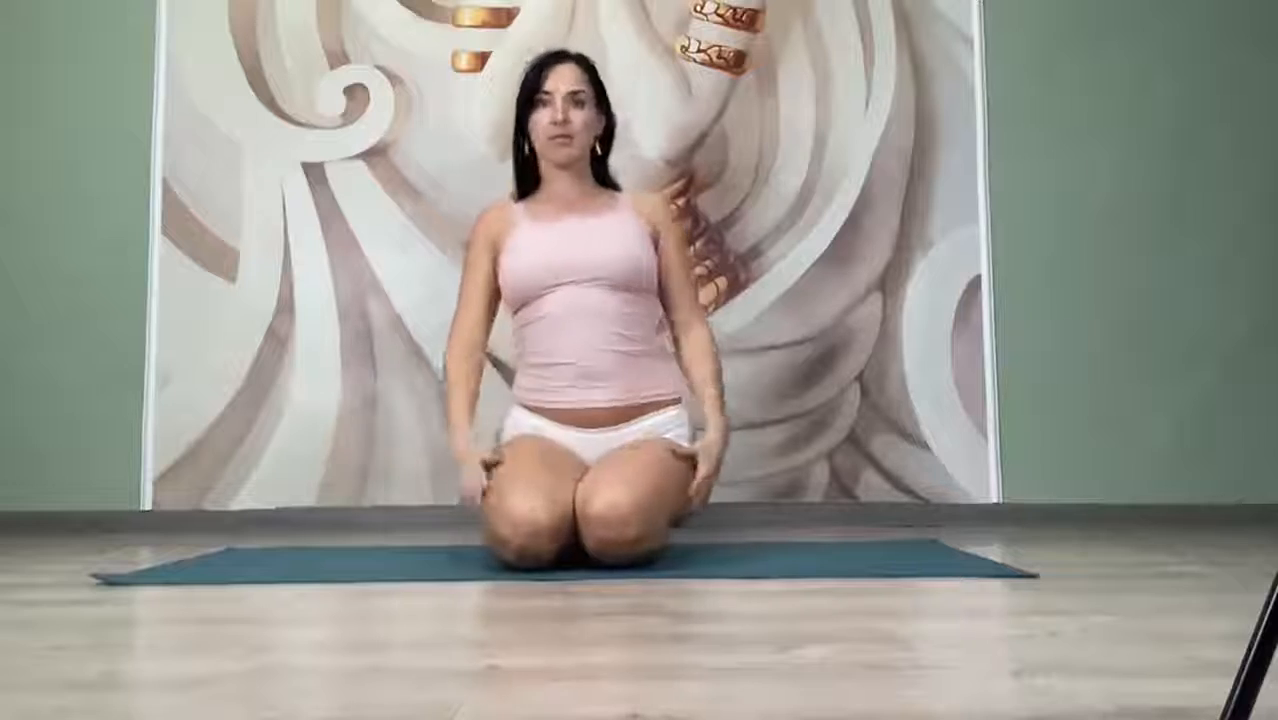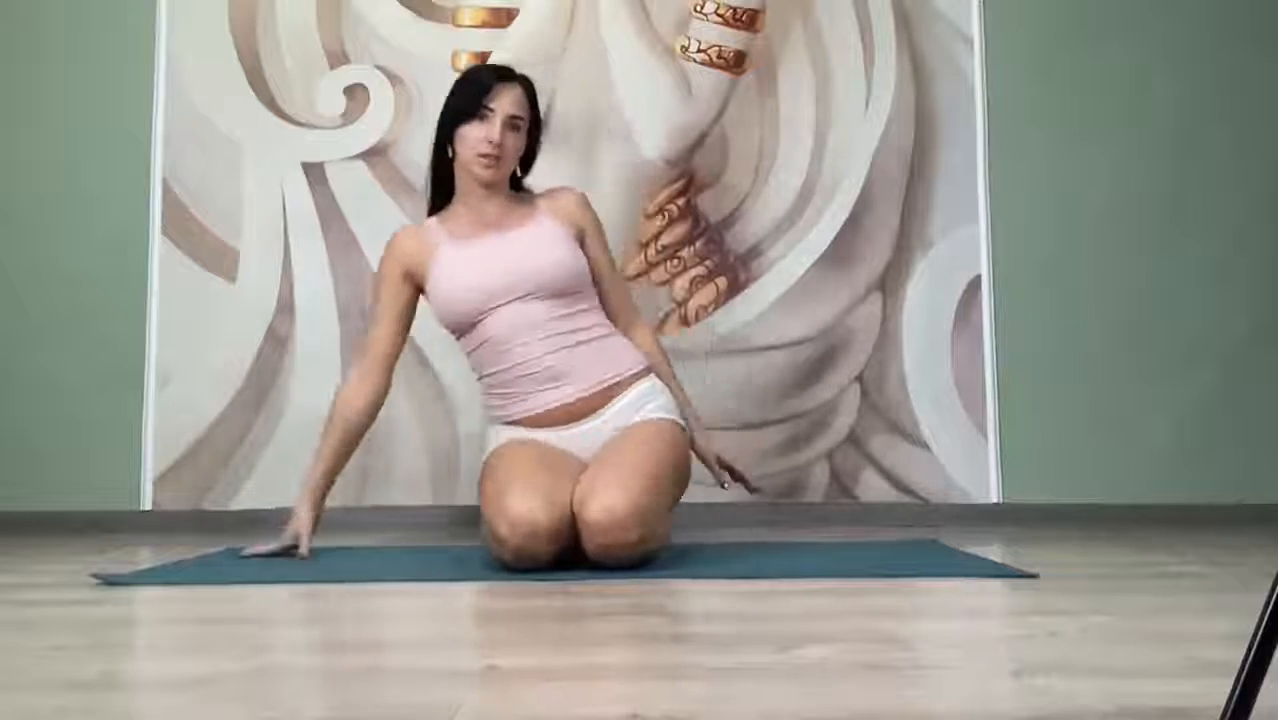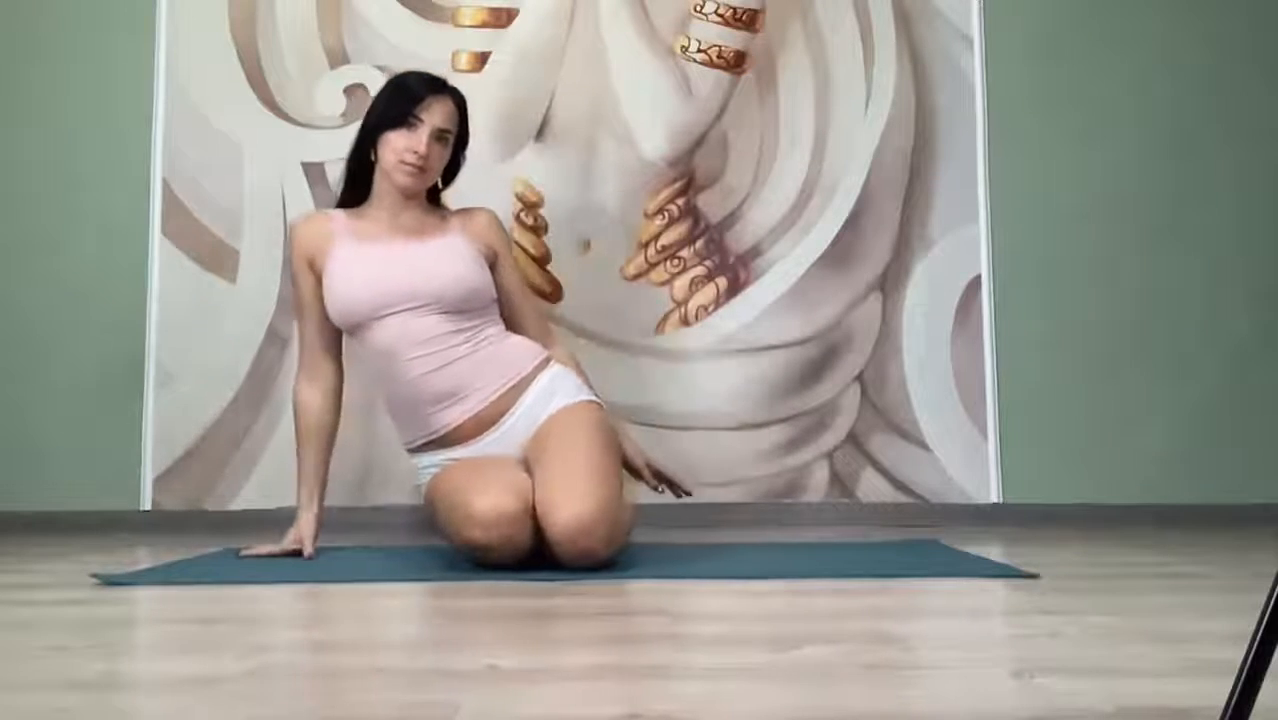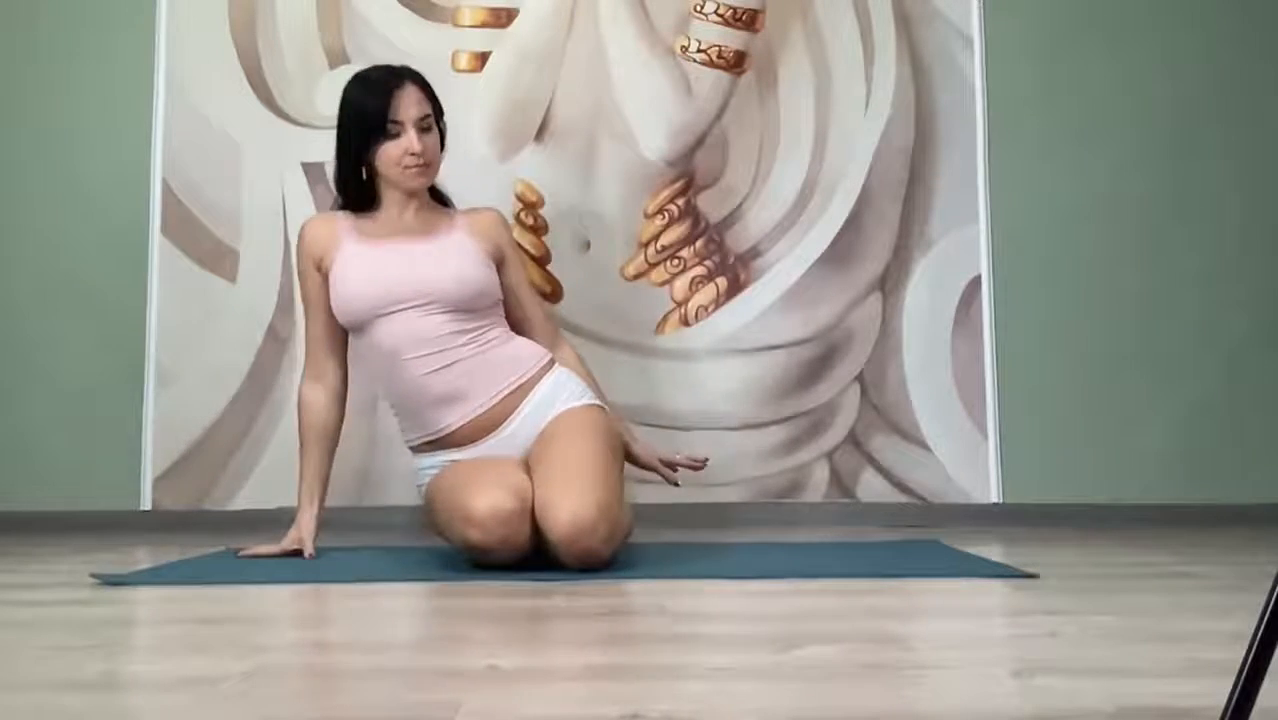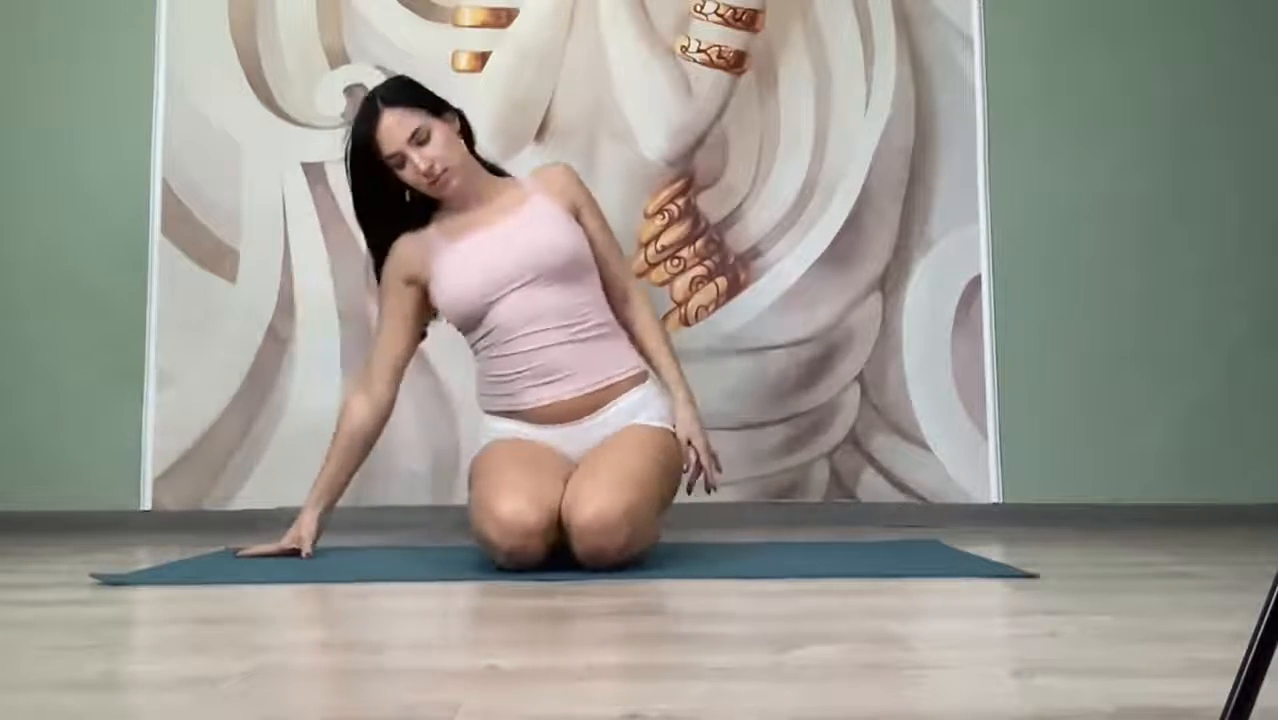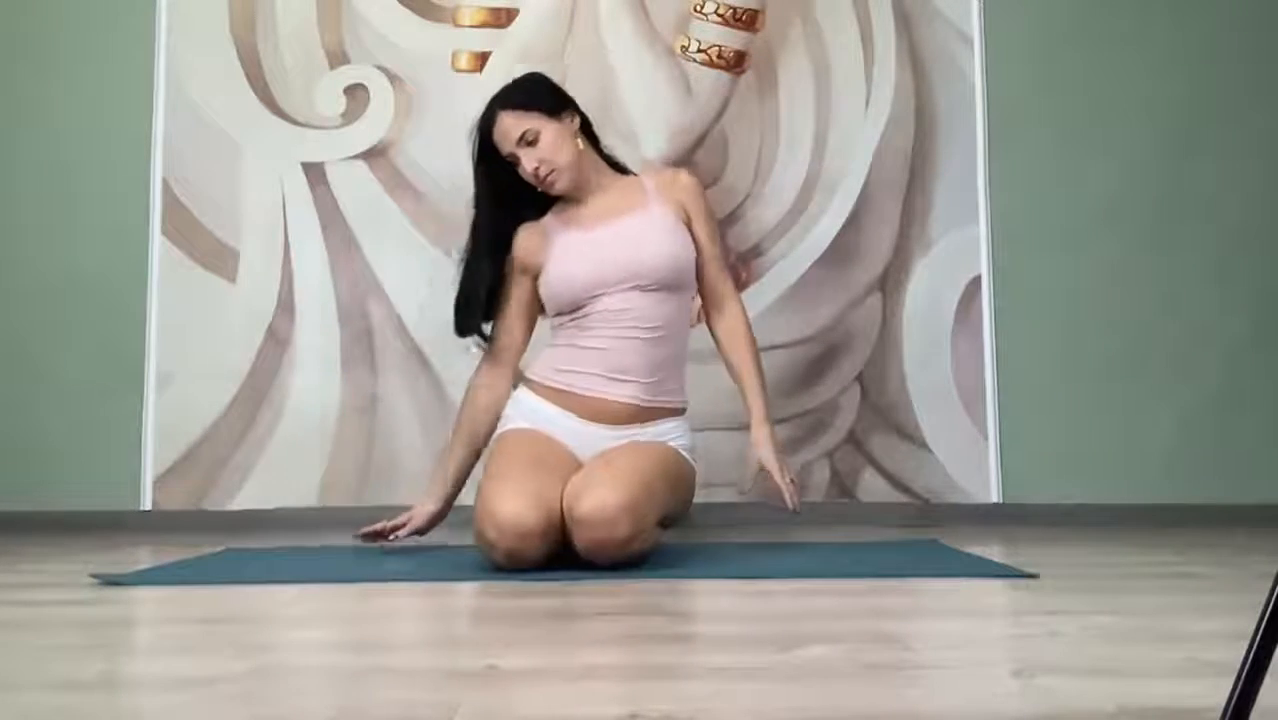
dt=0.7s
person 1, frame 1
left shoulder: (647, 211)
right shoulder: (498, 224)
left elbow: (689, 328)
right elbow: (467, 339)
left wrist: (715, 426)
right wrist: (462, 438)
left hip: (647, 427)
right hip: (542, 428)
left knee: (614, 527)
right knee: (525, 531)
left ankle: (660, 497)
right ankle: (578, 509)
person 1, frame 2
left shoulder: (566, 209)
right shoulder: (414, 248)
left elbow: (630, 323)
right elbow: (368, 376)
left wrist: (695, 427)
right wrist: (310, 501)
left hip: (631, 410)
right hip: (527, 436)
left knee: (613, 531)
right knee: (525, 536)
left ankle: (631, 498)
right ankle: (574, 500)
person 1, frame 3
left shoulder: (478, 228)
right shoulder: (316, 237)
right elbow: (318, 377)
left wrist: (619, 439)
right wrist: (308, 510)
left hip: (544, 404)
right hip: (451, 456)
left knee: (583, 537)
right knee: (496, 528)
left ankle: (607, 503)
right ankle: (536, 503)
person 1, frame 4
left shoulder: (484, 228)
right shoulder: (325, 239)
left elbow: (552, 342)
right elbow: (323, 379)
left wrist: (626, 437)
right wrist: (308, 511)
left hip: (547, 406)
right hip: (451, 458)
left knee: (581, 538)
right knee: (494, 527)
left ankle: (604, 500)
right ankle: (532, 504)
person 1, frame 5
left shoulder: (554, 187)
right shoulder: (413, 255)
left elbow: (629, 302)
right elbow: (373, 390)
left wrist: (683, 401)
right wrist: (315, 509)
left hip: (627, 413)
right hip: (518, 432)
left knee: (601, 533)
right knee: (514, 533)
left ankle: (632, 508)
right ankle: (565, 506)
person 1, frame 6
left shoulder: (674, 191)
right shoulder: (531, 240)
left elbow: (723, 310)
right elbow: (496, 368)
left wrist: (761, 428)
right wrist: (440, 494)
left hip: (652, 434)
right hip: (545, 419)
left knee: (602, 524)
right knee: (509, 534)
left ankle: (647, 510)
right ankle: (565, 507)
